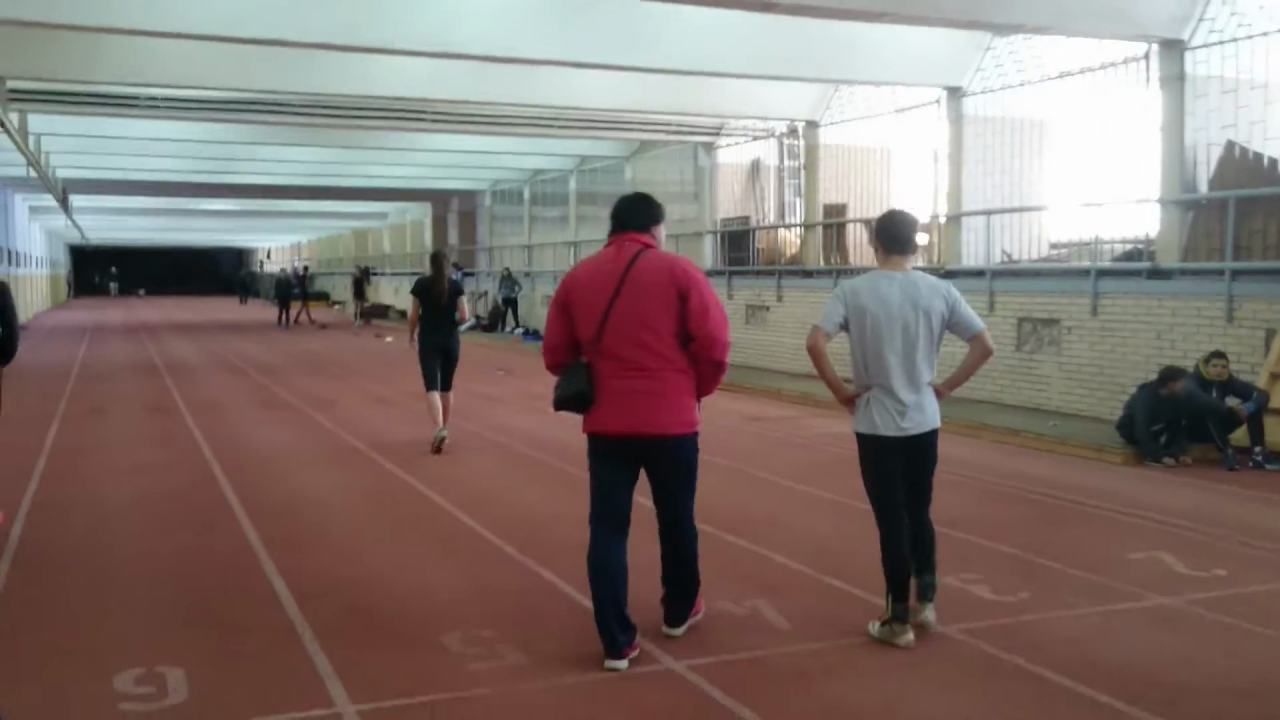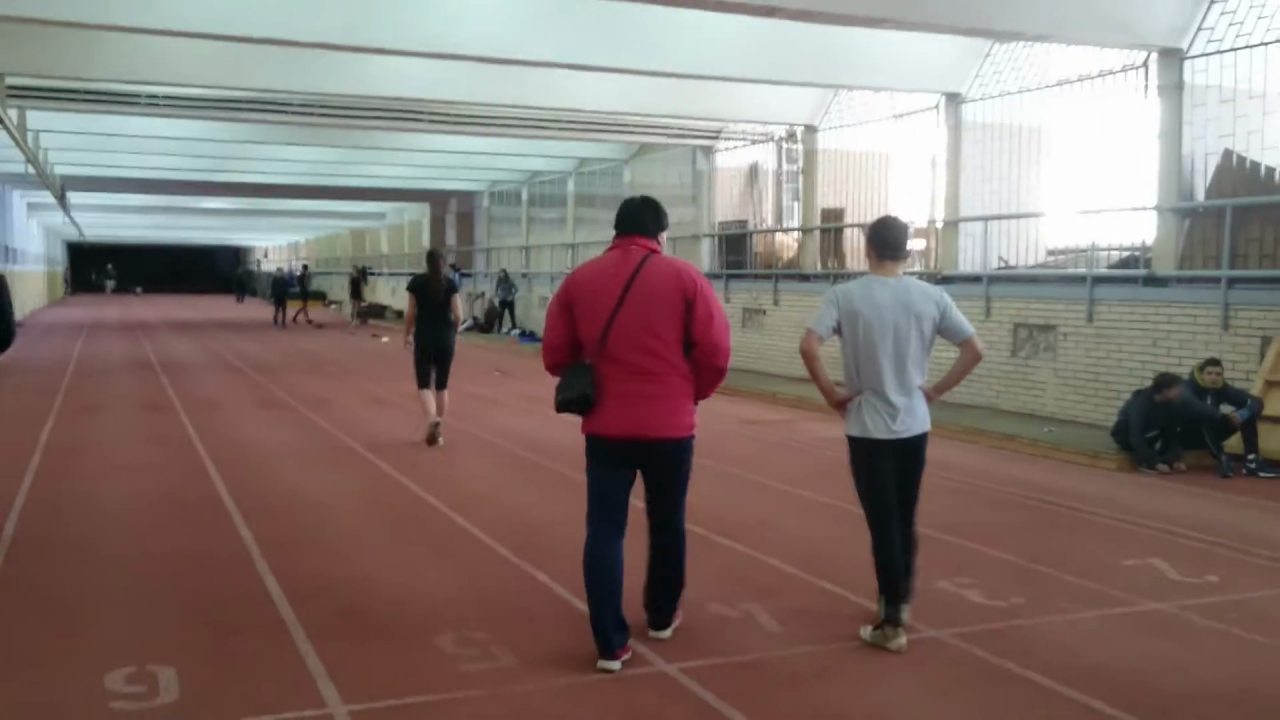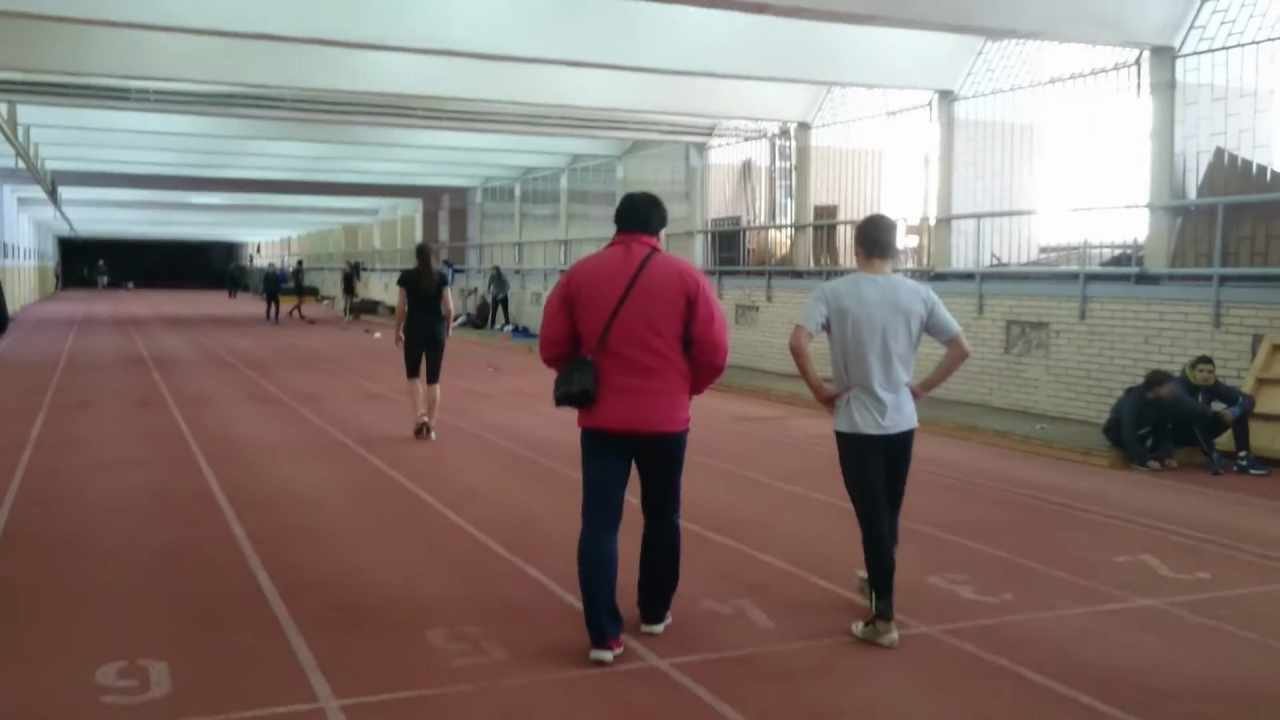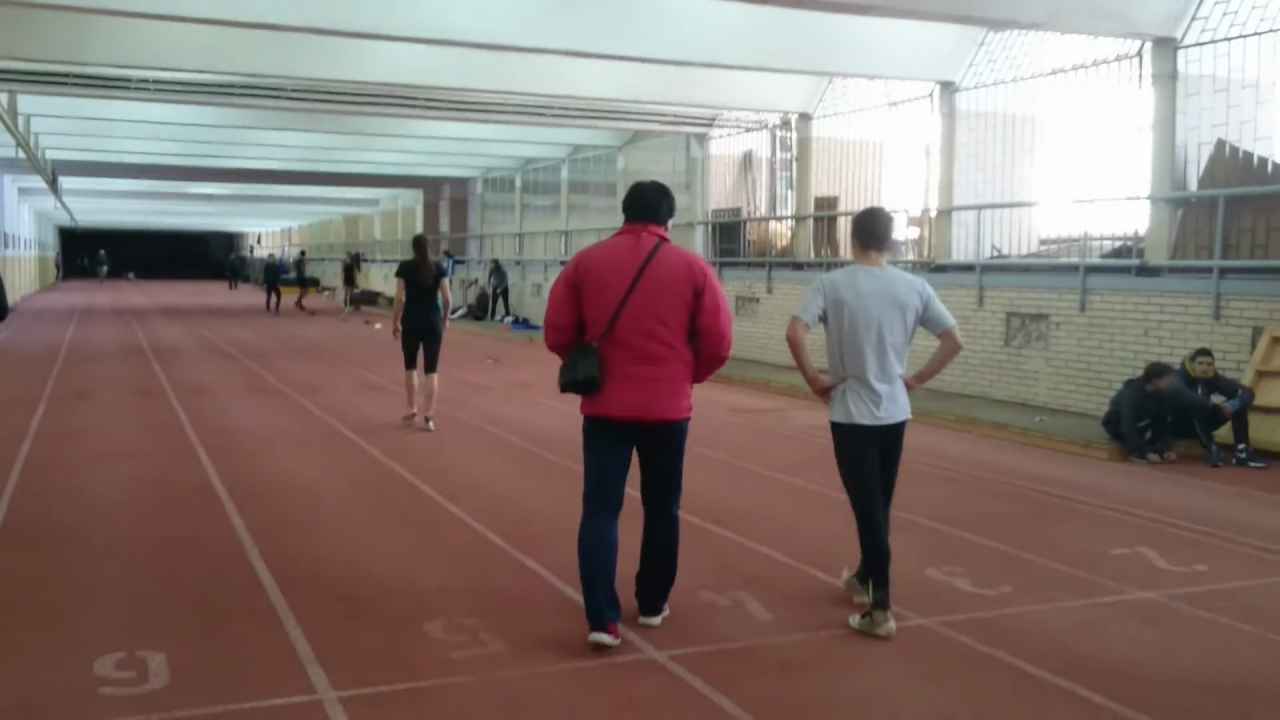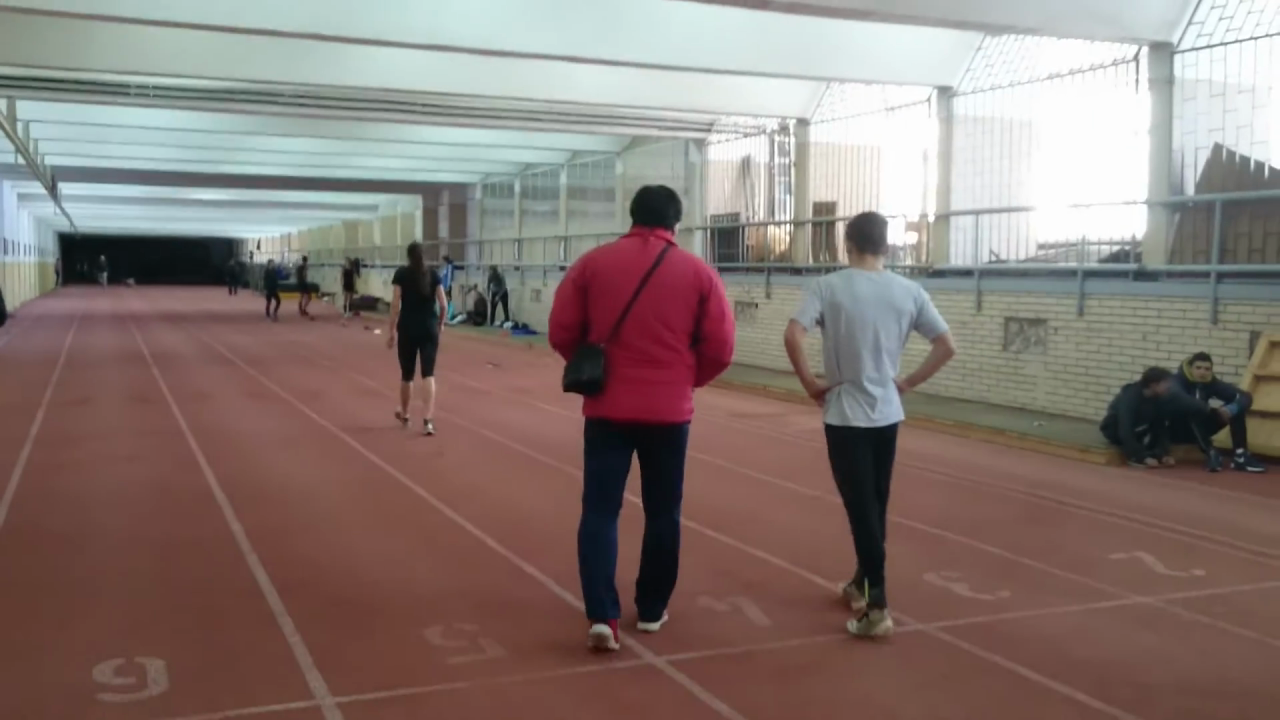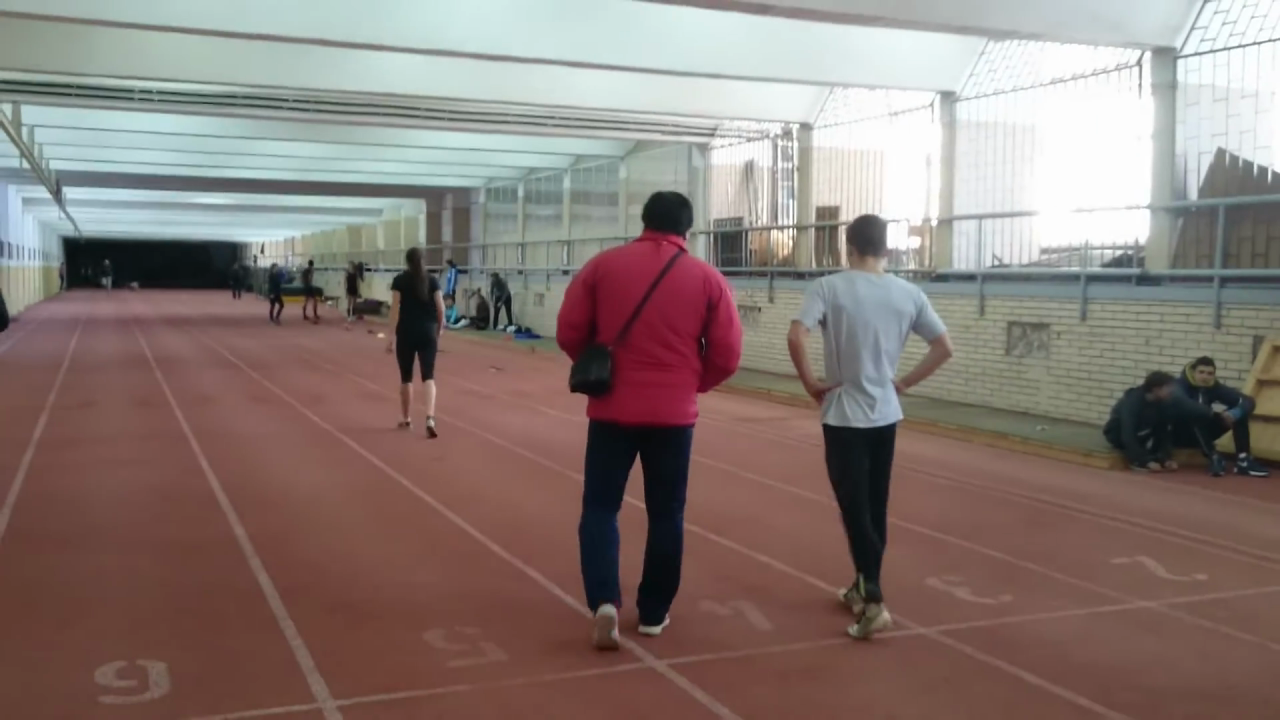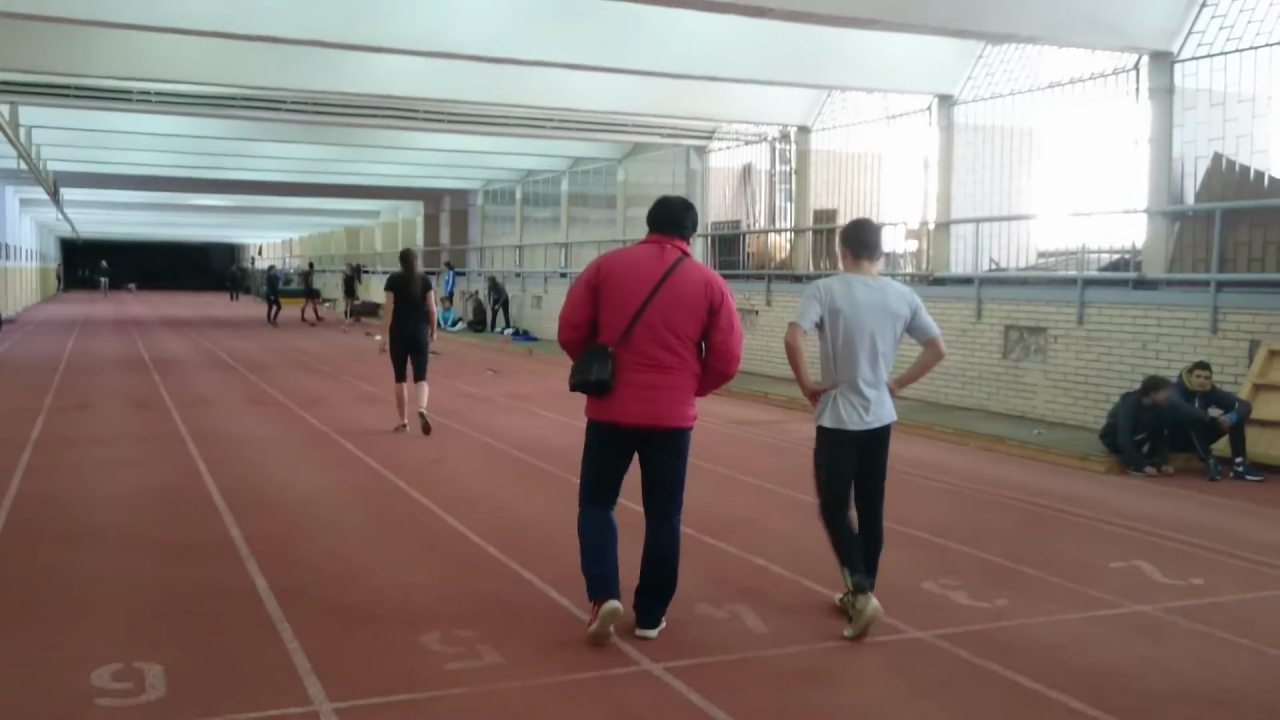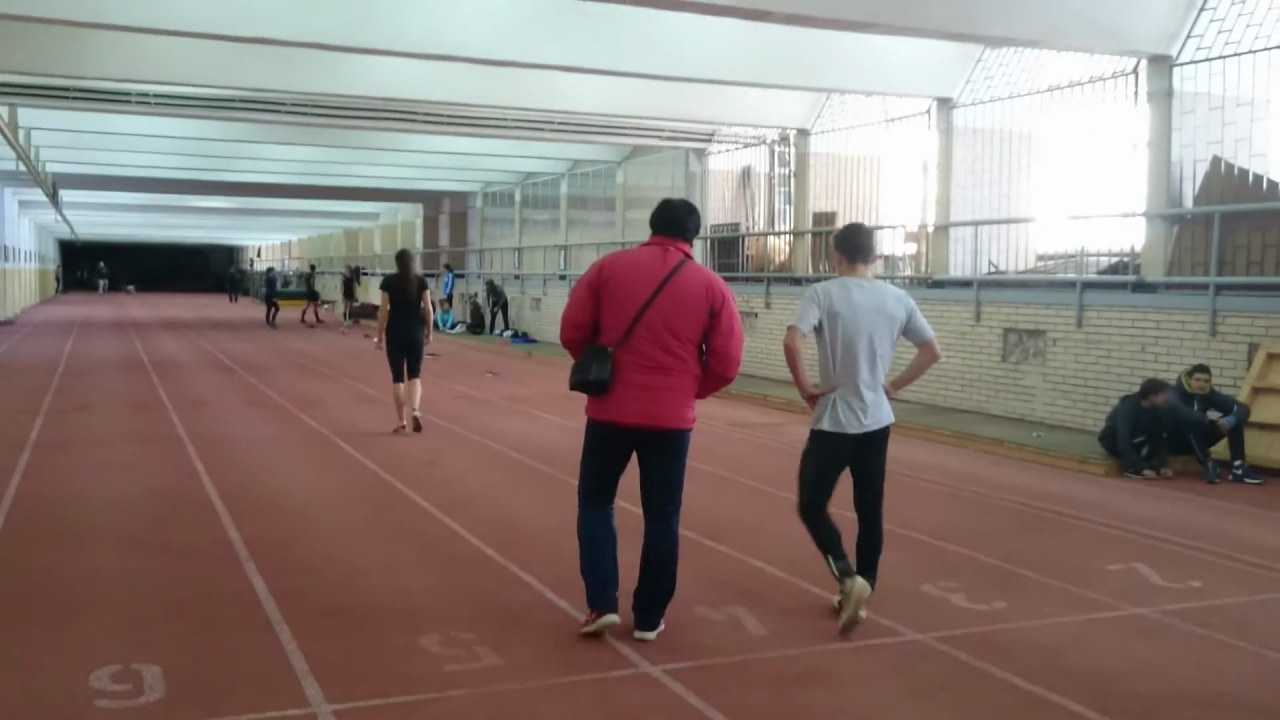
dt=0.1s
person 1, frame 1
left shoulder: (577, 278)
right shoulder: (678, 270)
left elbow: (557, 357)
right elbow: (713, 343)
right wrist: (697, 389)
left hip: (607, 421)
right hip: (671, 419)
left knee: (608, 529)
right knee: (677, 520)
left ankle: (617, 642)
right ankle: (679, 611)
person 1, frame 2
left shoulder: (579, 279)
right shoulder: (685, 277)
left elbow: (555, 357)
right elbow: (715, 352)
right wrist: (691, 394)
left hip: (605, 424)
right hip: (669, 423)
left knee: (604, 530)
right knee: (667, 524)
left ankle: (611, 643)
right ankle: (662, 616)
person 1, frame 3
left shoulder: (579, 274)
right shoulder: (685, 275)
left elbow: (553, 350)
right elbow: (713, 350)
right wrist: (685, 389)
left hip: (602, 418)
right hip: (665, 417)
left knee: (599, 523)
right knee: (662, 519)
left ankle: (603, 634)
right ankle: (655, 611)
person 1, frame 4
left shoulder: (587, 261)
right shoulder: (693, 266)
left elbow: (557, 335)
right elbow: (717, 343)
left hip: (605, 406)
right hip: (667, 407)
left knee: (600, 510)
right knee: (661, 508)
left ankle: (602, 619)
right ankle: (652, 603)
person 1, frame 5
left shoulder: (593, 262)
right shoulder: (697, 271)
left elbow: (562, 334)
right elbow: (719, 349)
left hip: (607, 407)
right hip: (668, 410)
left knee: (599, 510)
right knee: (663, 513)
left ankle: (602, 614)
right ankle: (652, 608)
person 1, frame 6
left shoulder: (604, 264)
right shoulder: (707, 278)
left elbow: (569, 333)
right elbow: (726, 355)
left hip: (612, 409)
right hip: (674, 413)
left knee: (600, 508)
right knee: (666, 515)
left ankle: (603, 600)
right ankle: (653, 612)
person 1, frame 7
left shoulder: (607, 266)
right shoulder: (709, 282)
left elbow: (570, 333)
right elbow: (726, 360)
left hip: (611, 410)
right hip: (672, 415)
left knee: (596, 504)
right knee: (663, 517)
left ankle: (604, 595)
right ankle: (650, 615)
person 1, frame 8
left shoulder: (609, 267)
right shoulder: (711, 286)
left elbow: (572, 333)
right elbow: (726, 364)
left hip: (609, 410)
right hip: (671, 416)
left knee: (595, 505)
right knee: (662, 518)
left ankle: (602, 604)
right ankle: (649, 617)
person 2, frame 1
left shoulder: (853, 291)
right shoulder: (940, 291)
left elbow: (815, 342)
right elbow: (984, 345)
left wrist: (841, 390)
right wrist: (946, 386)
left hip: (876, 426)
right hip: (924, 424)
left knee: (892, 523)
right knee: (919, 515)
left ankle: (899, 619)
right ankle: (926, 601)
person 2, frame 2
left shoulder: (845, 295)
right shoulder: (932, 296)
left elbow: (808, 346)
right elbow: (974, 350)
left wrist: (832, 393)
right wrist: (936, 390)
left hip: (868, 429)
right hip: (914, 426)
left knee: (883, 524)
right knee: (905, 519)
left ankle: (892, 624)
right ankle: (901, 599)
person 2, frame 3
left shoulder: (834, 292)
right shoulder: (919, 294)
left elbow: (798, 342)
right elbow: (960, 347)
left wrist: (820, 389)
right wrist: (922, 387)
left hip: (856, 424)
right hip: (901, 422)
left knee: (873, 519)
right knee: (889, 514)
left ankle: (883, 618)
right ankle: (877, 585)
person 2, frame 4
left shoulder: (832, 283)
right shoulder: (915, 287)
left elbow: (795, 333)
right elbow: (954, 341)
left wrist: (815, 380)
right wrist: (916, 379)
left hip: (851, 415)
right hip: (895, 413)
left knee: (868, 510)
right knee: (879, 505)
left ankle: (880, 608)
right ankle: (865, 579)
person 2, frame 5
left shoulder: (829, 286)
right shoulder: (909, 291)
left elbow: (792, 336)
right elbow: (946, 346)
left wrist: (811, 383)
right wrist: (908, 382)
left hip: (845, 417)
right hip: (888, 415)
left knee: (862, 512)
right knee: (875, 508)
left ankle: (876, 608)
right ankle: (861, 585)
person 2, frame 6
left shoulder: (829, 287)
right shoulder: (909, 293)
left elbow: (795, 337)
right elbow: (944, 348)
left wrist: (810, 382)
right wrist: (905, 382)
left hip: (843, 418)
right hip: (886, 417)
left knee: (854, 512)
right knee: (875, 508)
left ankle: (873, 603)
right ankle: (863, 590)
person 2, frame 7
left shoulder: (825, 290)
right shoulder: (903, 296)
left elbow: (792, 339)
right elbow: (937, 349)
left wrist: (807, 385)
right wrist: (897, 383)
left hip: (838, 419)
right hip: (880, 418)
left knee: (834, 511)
right knee: (870, 510)
left ankle: (863, 593)
right ankle: (859, 591)
person 2, frame 8
left shoulder: (823, 293)
right shoulder: (898, 298)
left elbow: (792, 343)
right elbow: (932, 351)
left wrist: (805, 388)
right wrist: (894, 385)
left hip: (834, 422)
right hip: (877, 422)
left knee: (812, 505)
right knee: (869, 511)
left ankle: (851, 580)
right ankle: (860, 591)
person 3, frame 1
left shoulder: (421, 284)
right shoulder: (455, 285)
left elbow: (414, 315)
right elbow: (464, 316)
left wrist: (412, 334)
left hip: (428, 340)
right hip: (450, 340)
left knee: (432, 387)
right knee: (447, 387)
left ankle: (440, 429)
right ankle: (444, 428)
person 3, frame 2
left shoulder: (417, 282)
right shoulder: (450, 283)
left elbow: (410, 313)
right elbow: (458, 315)
left wrist: (407, 334)
right wrist: (453, 331)
left hip: (423, 337)
right hip: (445, 338)
left knee: (424, 385)
right knee: (441, 386)
left ankle: (433, 418)
right ankle: (438, 432)
person 3, frame 3
left shoulder: (407, 276)
right shoulder: (441, 277)
left elbow: (401, 307)
right elbow: (449, 308)
left wrist: (398, 330)
right wrist: (448, 327)
left hip: (414, 331)
right hip: (436, 331)
left knee: (413, 376)
right knee: (433, 380)
left ankle: (421, 415)
right ankle: (431, 427)
person 3, frame 4
left shoulder: (404, 267)
right shoulder: (437, 268)
left elbow: (399, 297)
right elbow: (447, 297)
left wrist: (395, 322)
right wrist: (445, 318)
left hip: (411, 322)
right hip: (433, 322)
left knee: (410, 367)
right knee: (431, 370)
left ankle: (412, 411)
right ankle: (429, 417)
person 3, frame 5
left shoulder: (401, 274)
right shoulder: (433, 274)
left elbow: (395, 305)
right elbow: (443, 304)
left wrist: (391, 330)
right wrist: (440, 323)
left hip: (407, 328)
right hip: (429, 328)
left knee: (407, 374)
right knee: (428, 374)
left ankle: (404, 415)
right ankle: (427, 421)
person 3, frame 6
left shoulder: (400, 280)
right shoulder: (432, 280)
left elbow: (395, 309)
right elbow: (440, 309)
left wrist: (392, 336)
right wrist: (439, 328)
left hip: (406, 333)
right hip: (427, 332)
left knee: (406, 377)
right knee: (428, 376)
left ankle: (406, 419)
right ankle: (429, 417)
person 3, frame 7
left shoulder: (393, 280)
right shoulder: (425, 280)
left elbow: (388, 310)
right elbow: (432, 310)
left wrist: (385, 336)
right wrist: (432, 331)
left hip: (399, 334)
right hip: (420, 333)
left knee: (400, 378)
right knee: (420, 378)
left ankle: (403, 422)
right ankle: (422, 410)
person 3, frame 8
left shoulder: (389, 281)
right shoulder: (421, 281)
left elbow: (384, 310)
right elbow: (428, 309)
left wrist: (380, 334)
right wrist: (429, 331)
left hip: (395, 333)
right hip: (416, 333)
left knee: (398, 379)
right knee: (414, 376)
left ankle: (402, 423)
right ankle: (415, 411)
